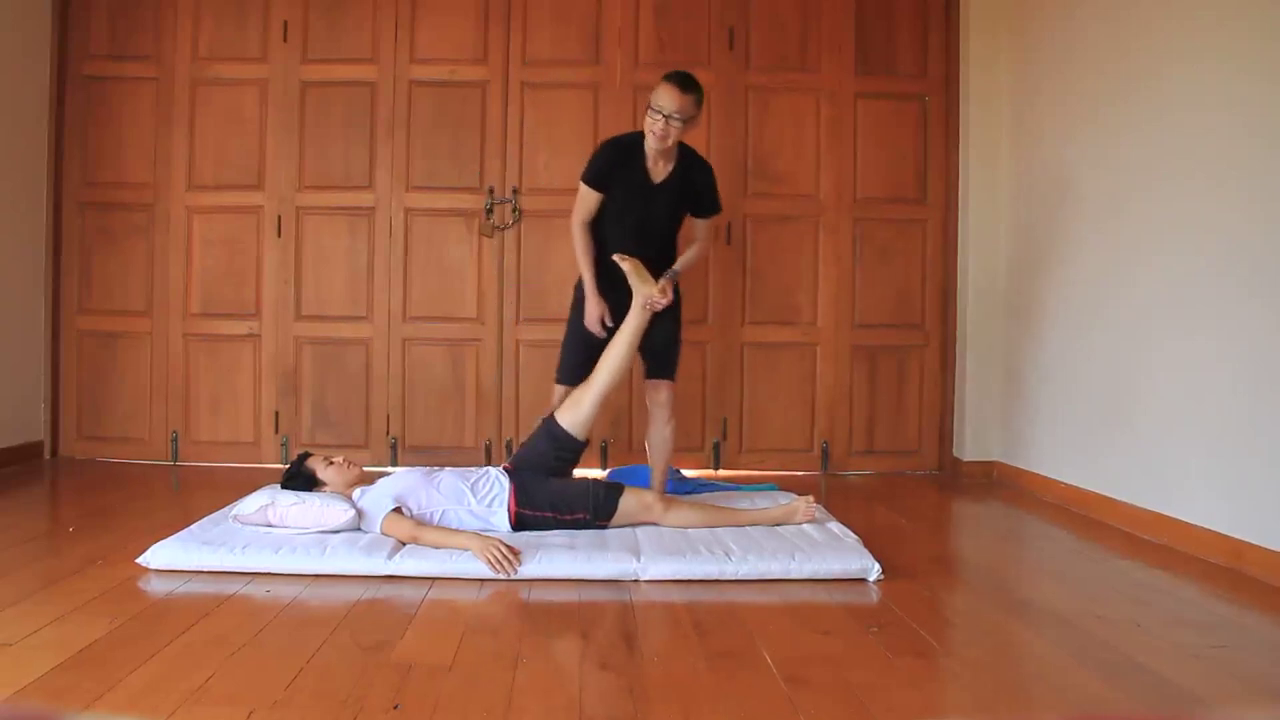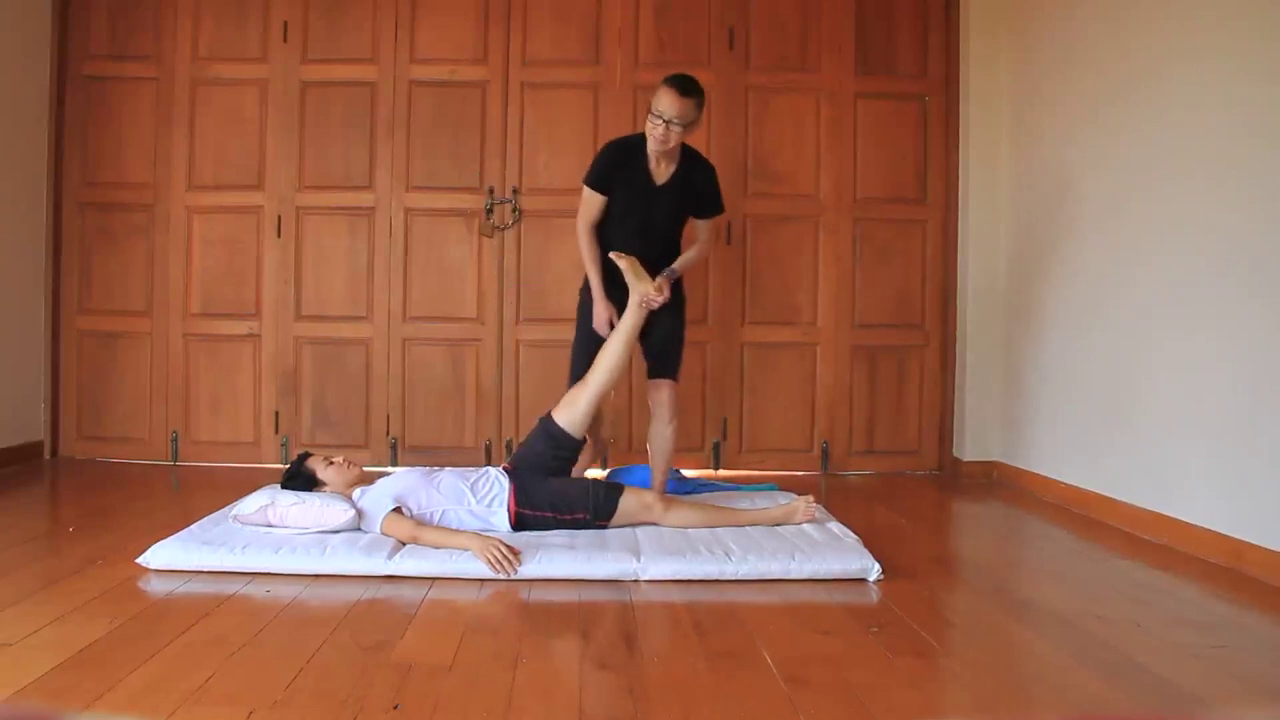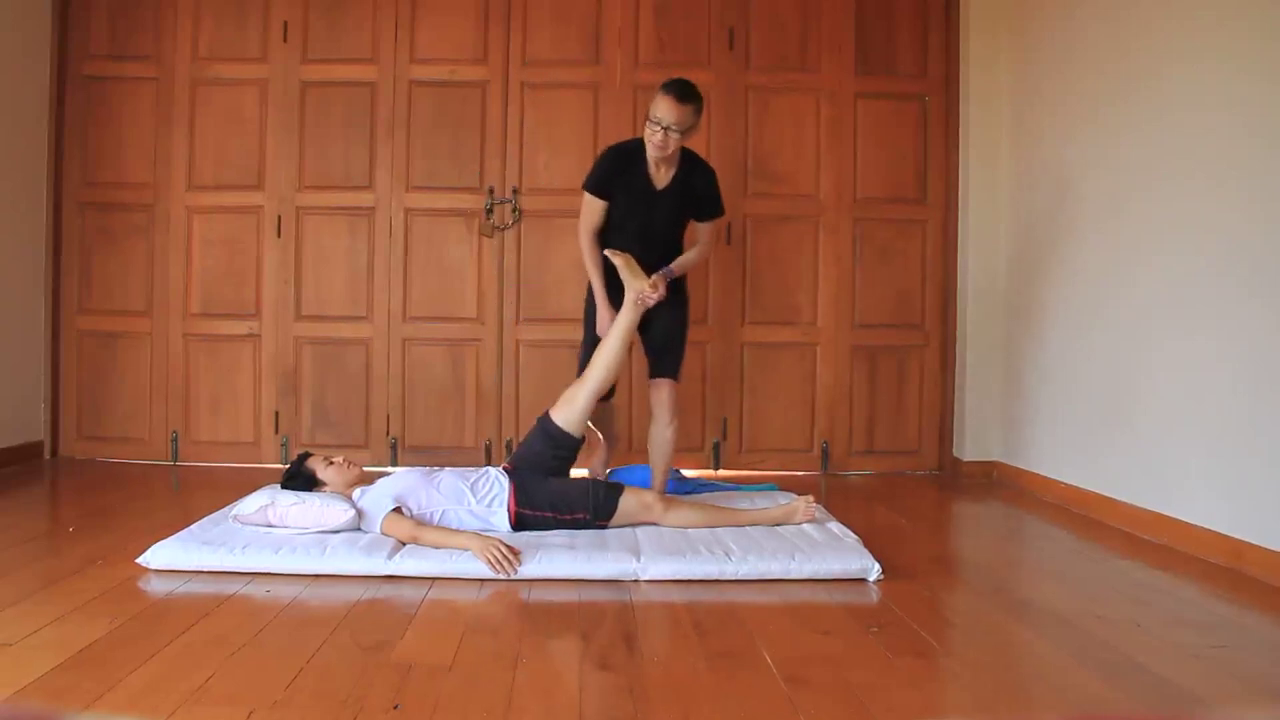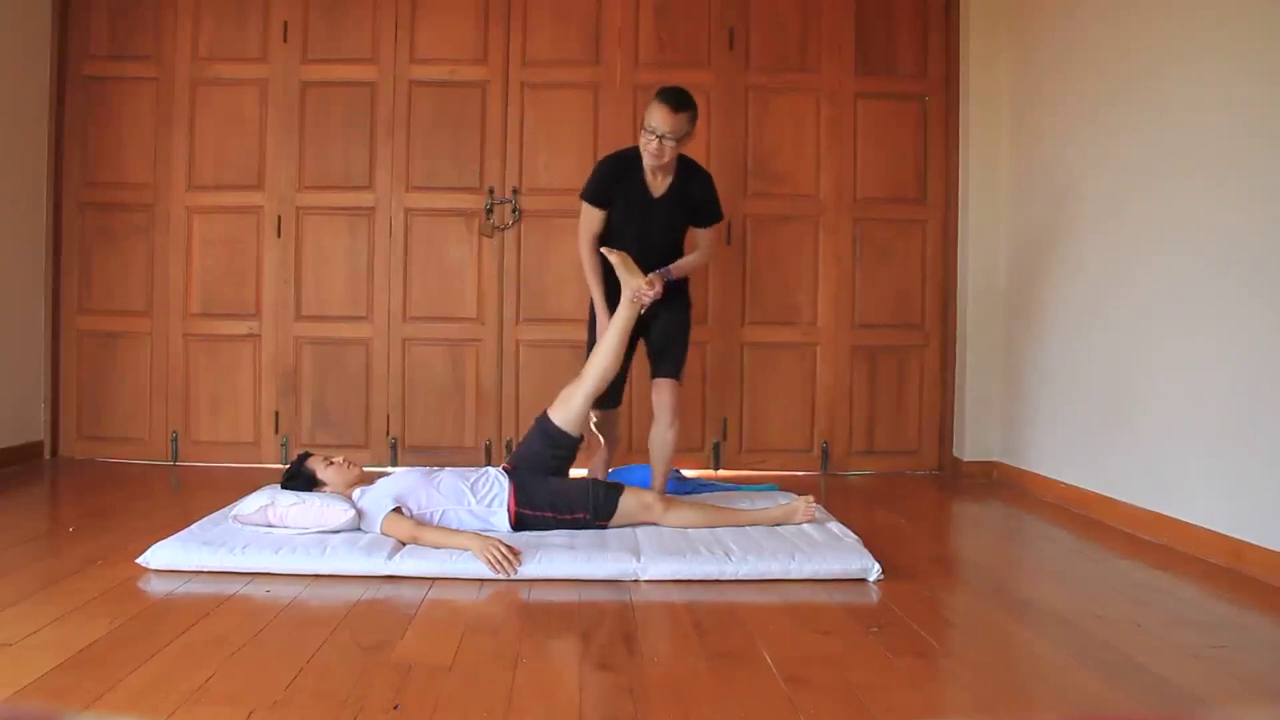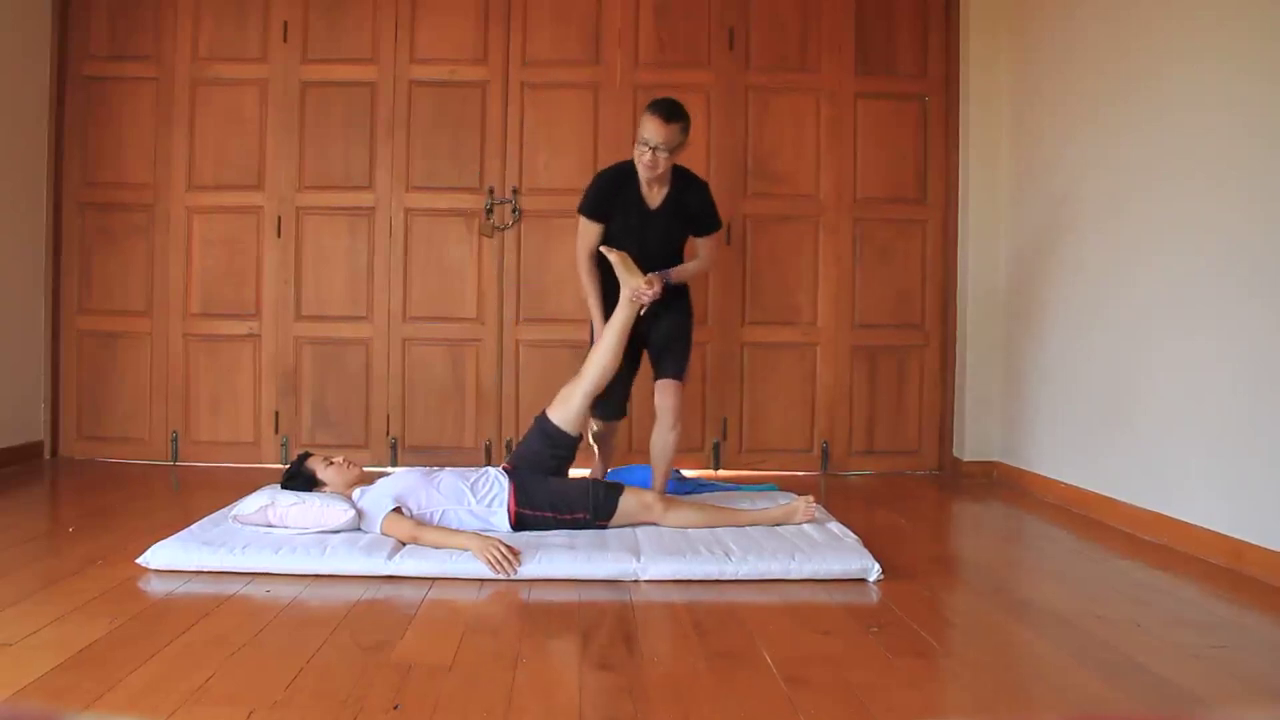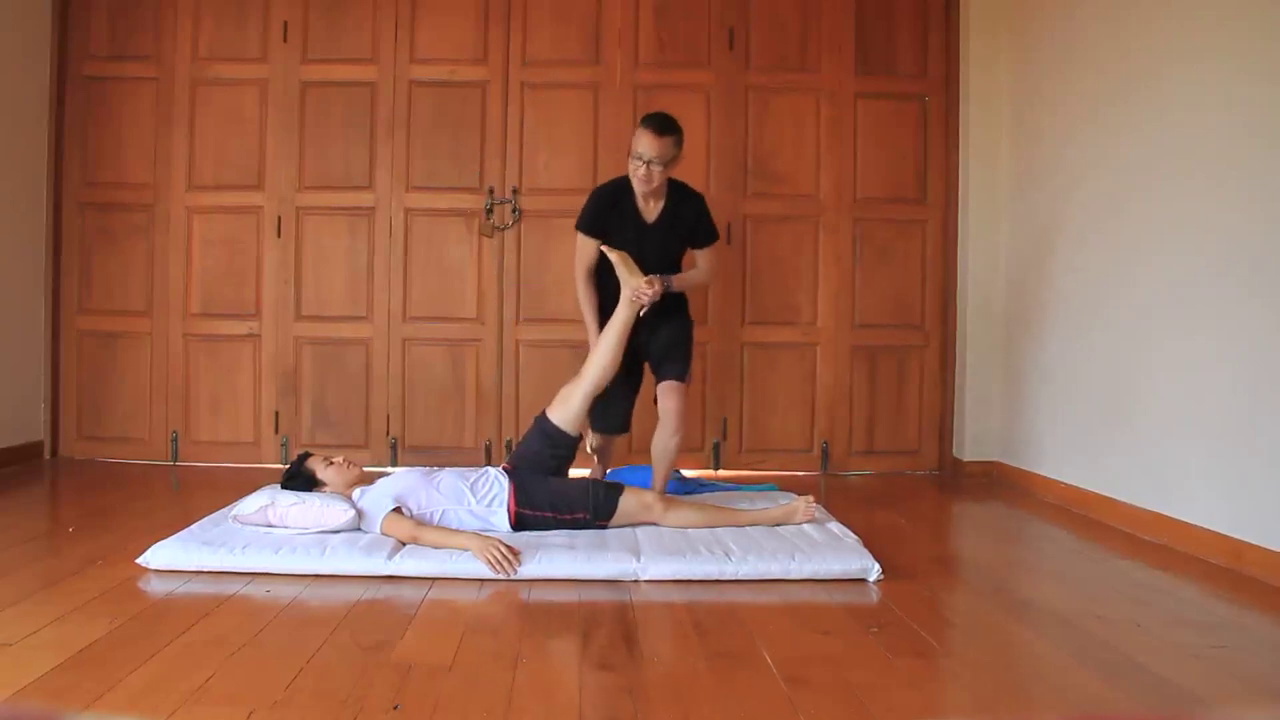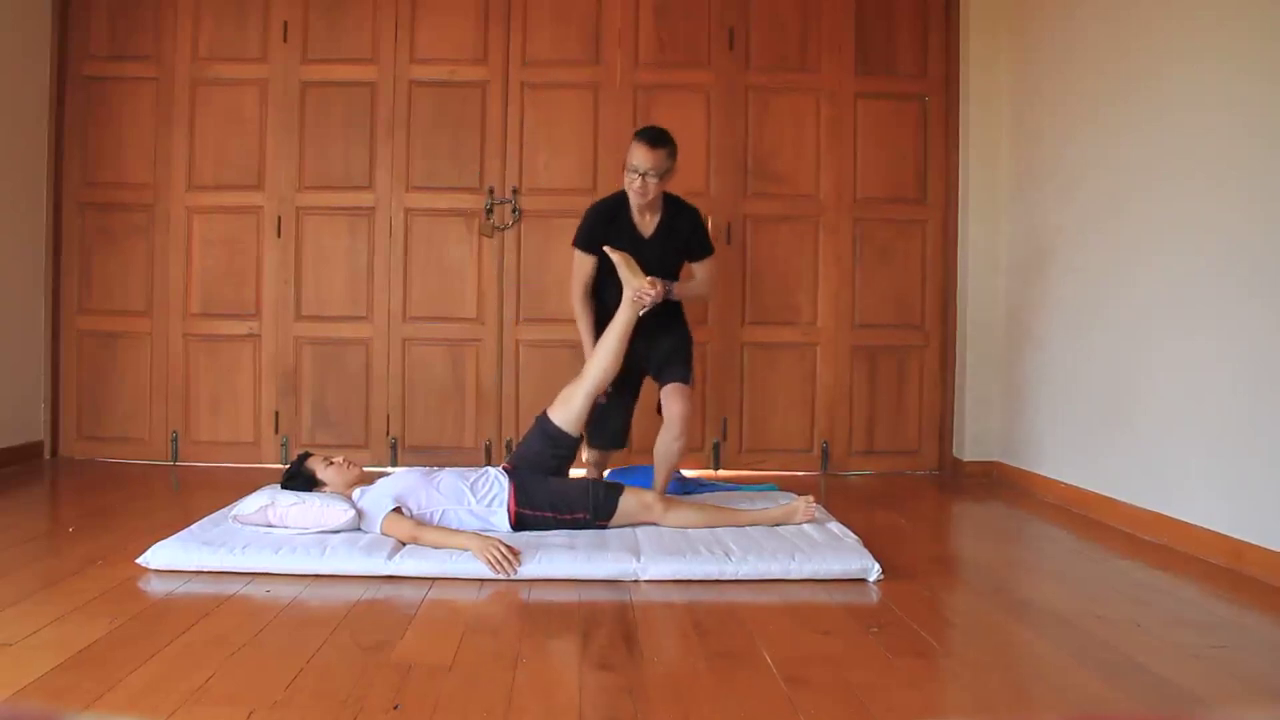
dt=0.1s
person 1, frame 1
left shoulder: (387, 485)
right shoulder: (368, 507)
right elbow: (413, 532)
right wrist: (473, 540)
left hip: (514, 477)
right hip: (517, 507)
left knee: (589, 395)
right knee: (653, 506)
left ankle: (641, 304)
right ankle: (772, 517)
person 1, frame 2
left shoulder: (386, 483)
right shoulder: (368, 508)
right elbow: (415, 532)
right wrist: (473, 540)
left hip: (513, 477)
right hip: (518, 508)
left knee: (586, 393)
right knee: (653, 505)
left ankle: (637, 303)
right ankle: (773, 515)
person 1, frame 3
left shoulder: (386, 484)
right shoulder: (368, 507)
right elbow: (414, 532)
right wrist: (474, 540)
left hip: (513, 477)
right hip: (517, 508)
left knee: (584, 392)
right knee: (653, 506)
left ankle: (634, 301)
right ankle: (772, 516)
person 1, frame 4
left shoulder: (387, 481)
right shoulder: (370, 506)
right elbow: (415, 531)
right wrist: (474, 539)
left hip: (513, 478)
right hip: (518, 507)
left knee: (581, 390)
right knee: (651, 505)
left ankle: (631, 299)
right ankle: (773, 515)
person 1, frame 5
left shoulder: (387, 483)
right shoulder: (369, 506)
right elbow: (414, 532)
right wrist: (474, 540)
left hip: (512, 478)
right hip: (518, 507)
left knee: (580, 391)
right knee: (651, 505)
left ankle: (630, 299)
right ankle: (771, 516)
person 1, frame 6
left shoulder: (386, 483)
right shoulder: (369, 506)
right elbow: (414, 531)
right wrist: (474, 539)
left hip: (513, 478)
right hip: (517, 507)
left knee: (580, 389)
right knee: (651, 504)
left ankle: (630, 299)
right ankle: (771, 515)
person 1, frame 7
left shoulder: (386, 484)
right shoulder: (369, 506)
right elbow: (415, 532)
right wrist: (474, 539)
left hip: (513, 478)
right hip: (517, 507)
left knee: (581, 391)
right knee: (651, 505)
left ankle: (631, 301)
right ankle: (771, 516)
person 2, frame 1
left shoulder: (697, 173)
right shoulder: (614, 153)
left elbow: (702, 239)
right elbow: (580, 222)
left wrist: (671, 278)
right wrist: (592, 294)
left hip: (657, 291)
right hip: (602, 285)
left knee: (660, 396)
right knee: (566, 390)
left ankle: (655, 497)
person 2, frame 2
left shoulder: (700, 173)
right shoulder: (615, 155)
left elbow: (703, 240)
right elbow: (585, 226)
left wrist: (669, 276)
right wrist: (599, 297)
left hip: (662, 291)
right hip: (606, 286)
left knee: (663, 397)
left ankle: (656, 497)
right ankle: (591, 450)
person 2, frame 3
left shoulder: (700, 176)
right shoulder: (615, 160)
left elbow: (704, 243)
right elbow: (588, 232)
left wrist: (666, 276)
right wrist: (603, 301)
left hip: (665, 292)
right hip: (610, 288)
left knee: (664, 397)
left ankle: (656, 498)
right ankle: (604, 446)
person 2, frame 4
left shoulder: (697, 182)
right shoulder: (612, 170)
left elbow: (704, 249)
right elbow: (587, 243)
left wrist: (666, 275)
right wrist: (602, 311)
left hip: (668, 300)
right hip: (613, 295)
left knee: (666, 400)
right knee: (602, 399)
left ankle: (655, 498)
right ankle: (605, 455)
person 2, frame 5
left shoulder: (694, 192)
right shoulder: (608, 183)
left elbow: (705, 258)
right elbow: (585, 257)
left wrist: (665, 278)
right wrist: (599, 323)
left hip: (669, 307)
right hip: (614, 304)
left knee: (668, 402)
right knee: (605, 411)
left ankle: (655, 498)
right ankle: (601, 465)
person 2, frame 6
left shoulder: (690, 204)
right shoulder: (605, 199)
left elbow: (705, 271)
right elbow: (583, 273)
left wrist: (666, 284)
right wrist: (597, 341)
left hip: (668, 319)
right hip: (615, 319)
left knee: (672, 406)
right knee: (604, 426)
right ankle: (598, 469)
person 2, frame 7
left shoulder: (686, 218)
right shoulder: (601, 215)
left elbow: (705, 284)
right elbow: (580, 290)
left wrist: (667, 289)
right wrist: (592, 357)
left hip: (666, 331)
left knee: (678, 409)
right knee: (602, 441)
right ankle: (594, 478)
